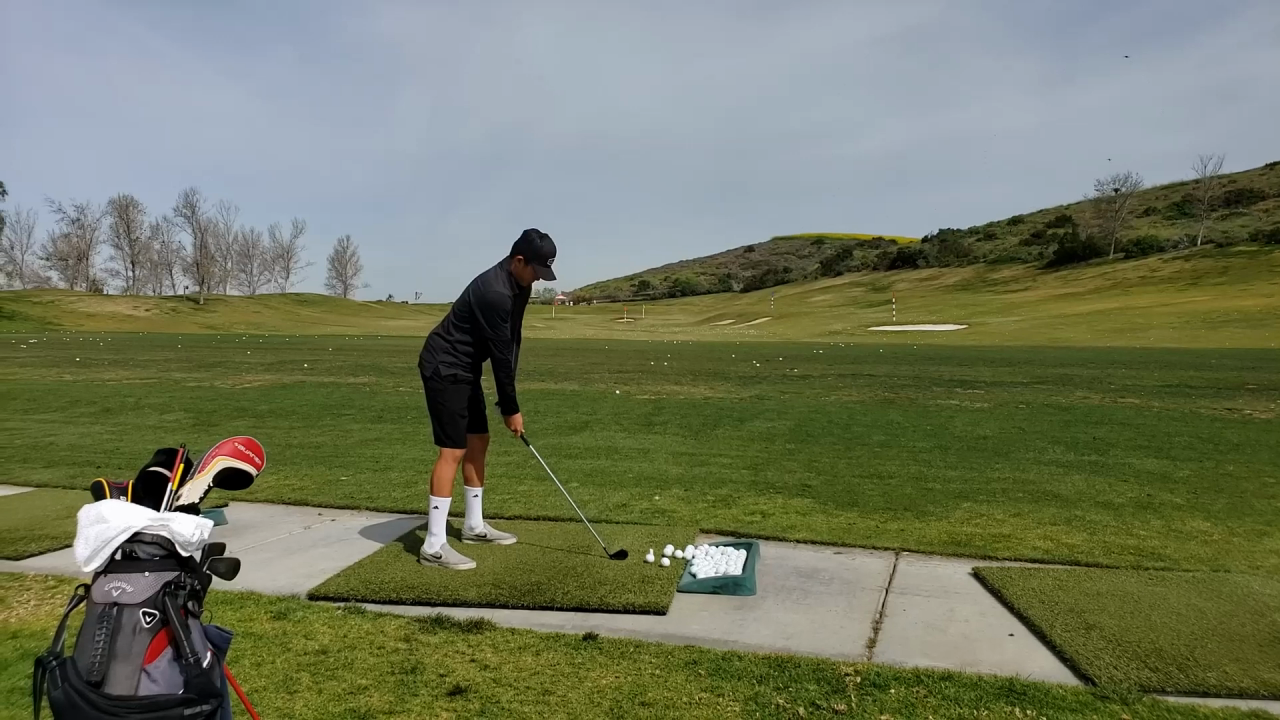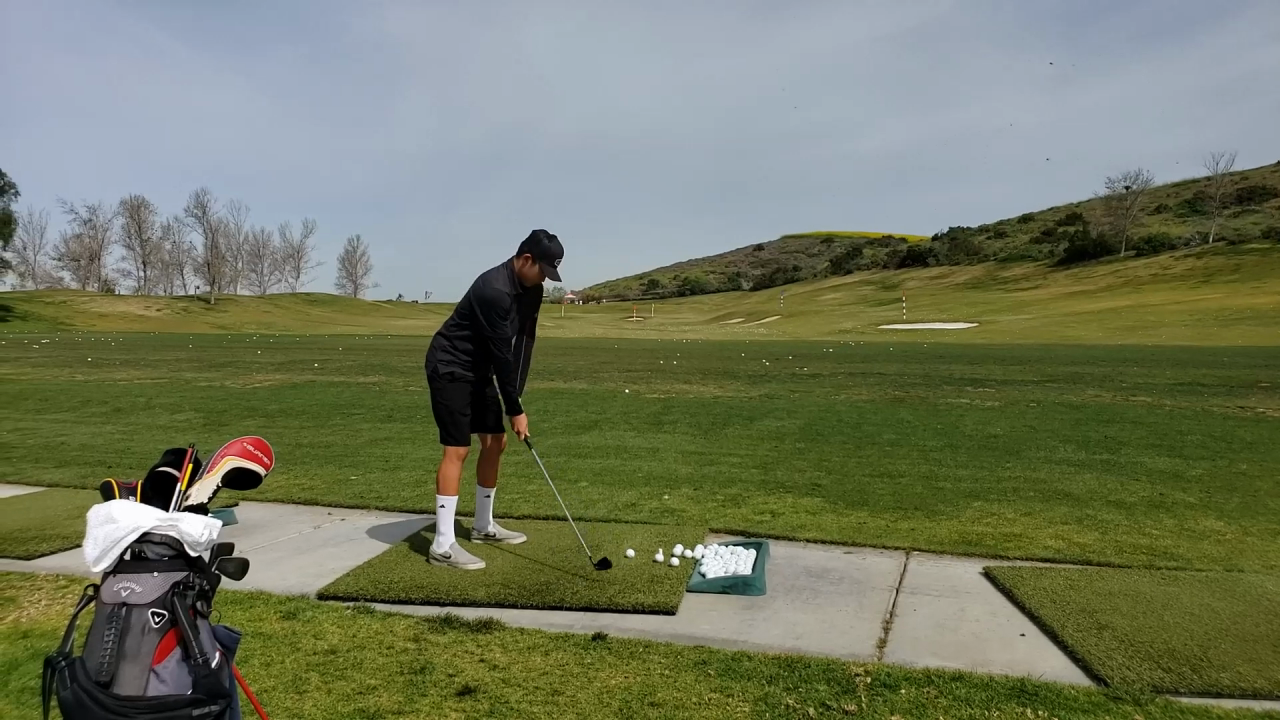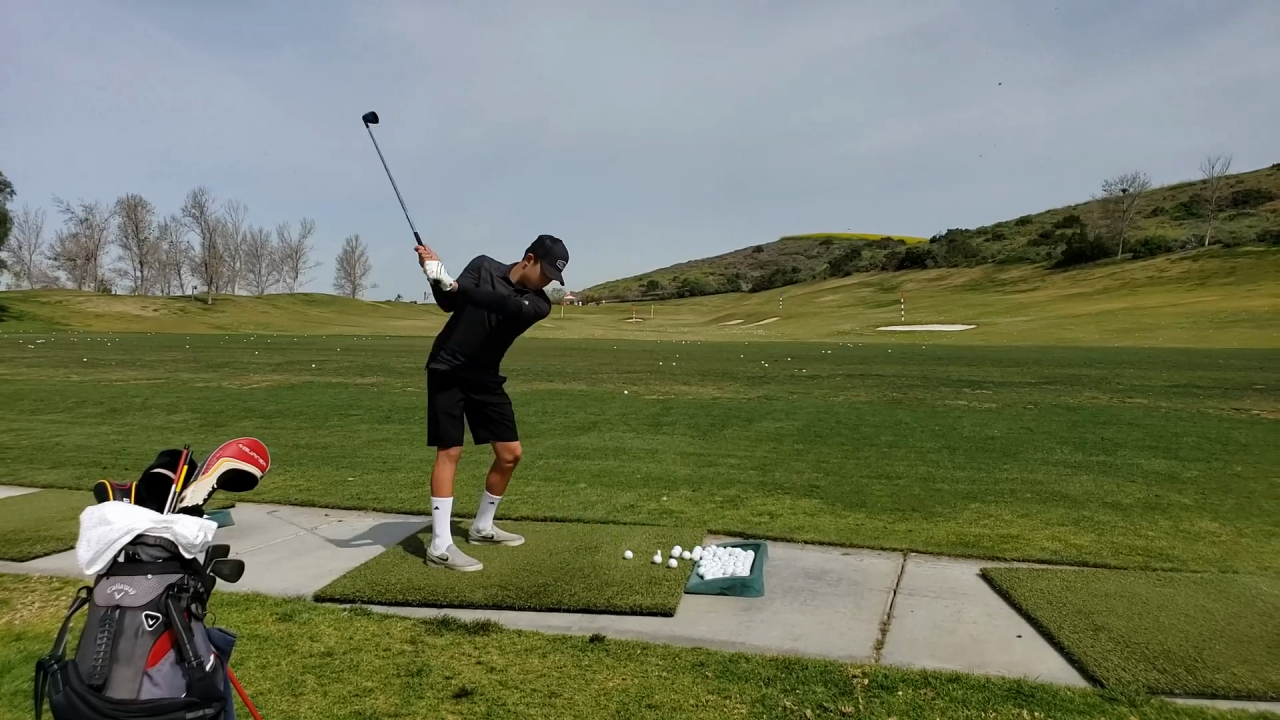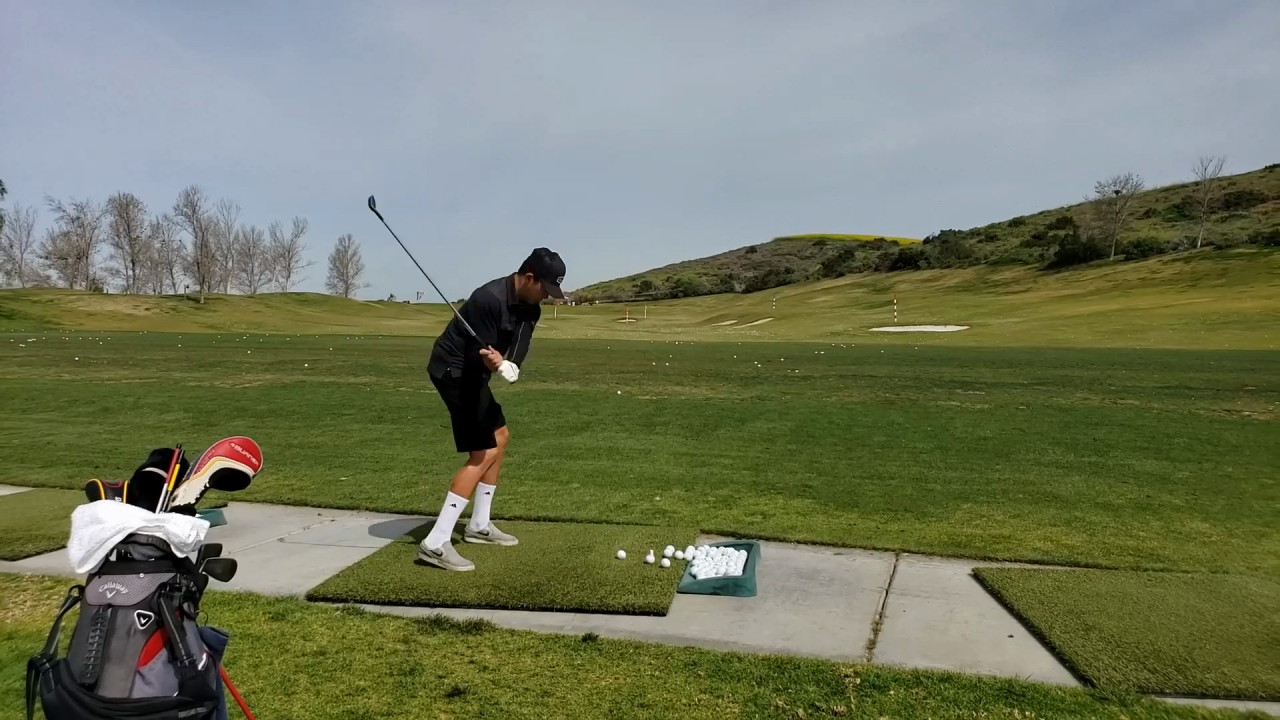
dt=0.4s
person 1, frame 1
left shoulder: (519, 286)
right shoulder: (495, 293)
left elbow: (513, 342)
right elbow: (500, 353)
left wrist: (506, 401)
right wrist: (511, 408)
left hip: (465, 368)
right hip: (444, 368)
left knee: (477, 443)
right knee: (452, 451)
left ankle: (474, 525)
right ankle: (434, 545)
person 1, frame 2
left shoulder: (533, 292)
right shoulder: (493, 289)
left elbow: (523, 346)
right elbow: (499, 351)
left wrist: (516, 398)
right wrist: (516, 410)
left hip: (480, 370)
right hip: (449, 367)
left knee: (494, 442)
right knee: (456, 449)
left ankle: (483, 525)
right ankle: (443, 545)
person 1, frame 3
left shoulder: (538, 305)
right shoulder: (484, 266)
left elbow: (499, 302)
right elbow: (449, 301)
left wrist: (448, 280)
right wrist: (434, 272)
left hip: (486, 379)
right hip: (446, 370)
left knee: (510, 454)
right knee: (450, 453)
left ankle: (484, 527)
right ankle: (441, 546)
person 1, frame 4
left shoulder: (531, 309)
right shoulder: (491, 300)
left elbow: (518, 352)
right elbow: (475, 352)
left wrist: (506, 365)
right wrist: (499, 364)
left hip: (467, 374)
right hip: (455, 373)
left knee: (499, 437)
right knee: (482, 455)
left ankle: (479, 523)
right ankle: (435, 544)
